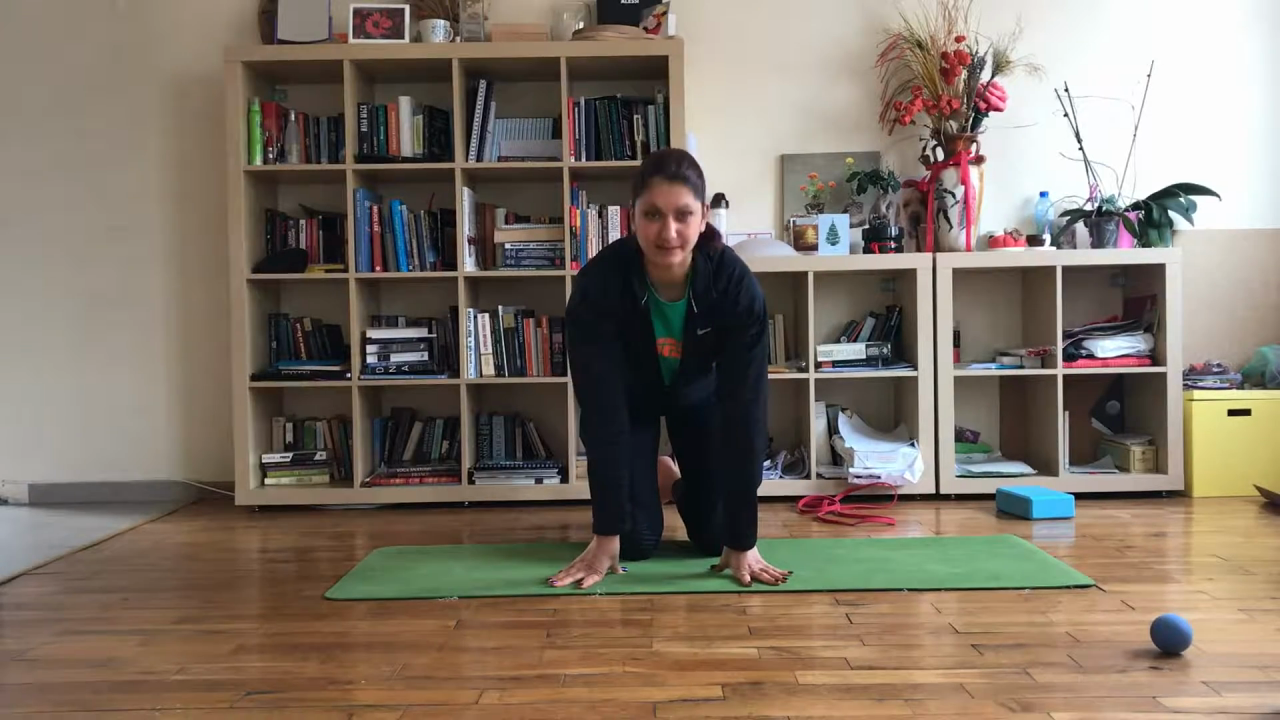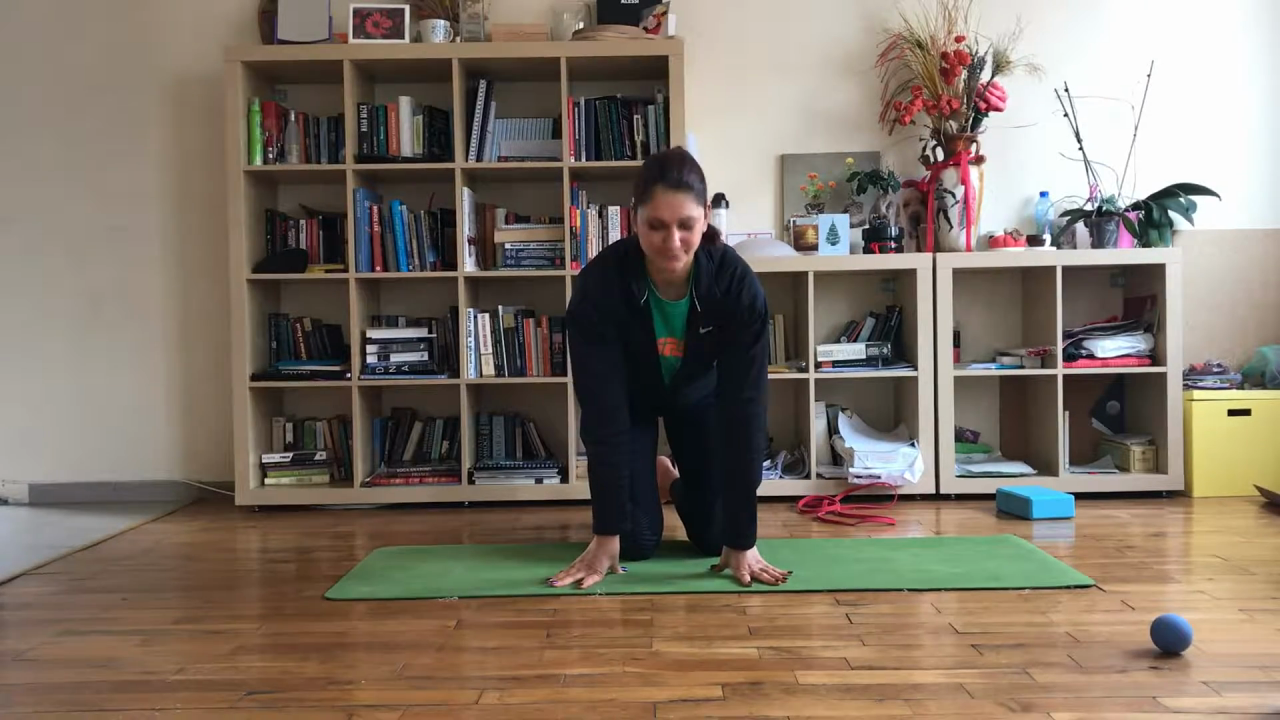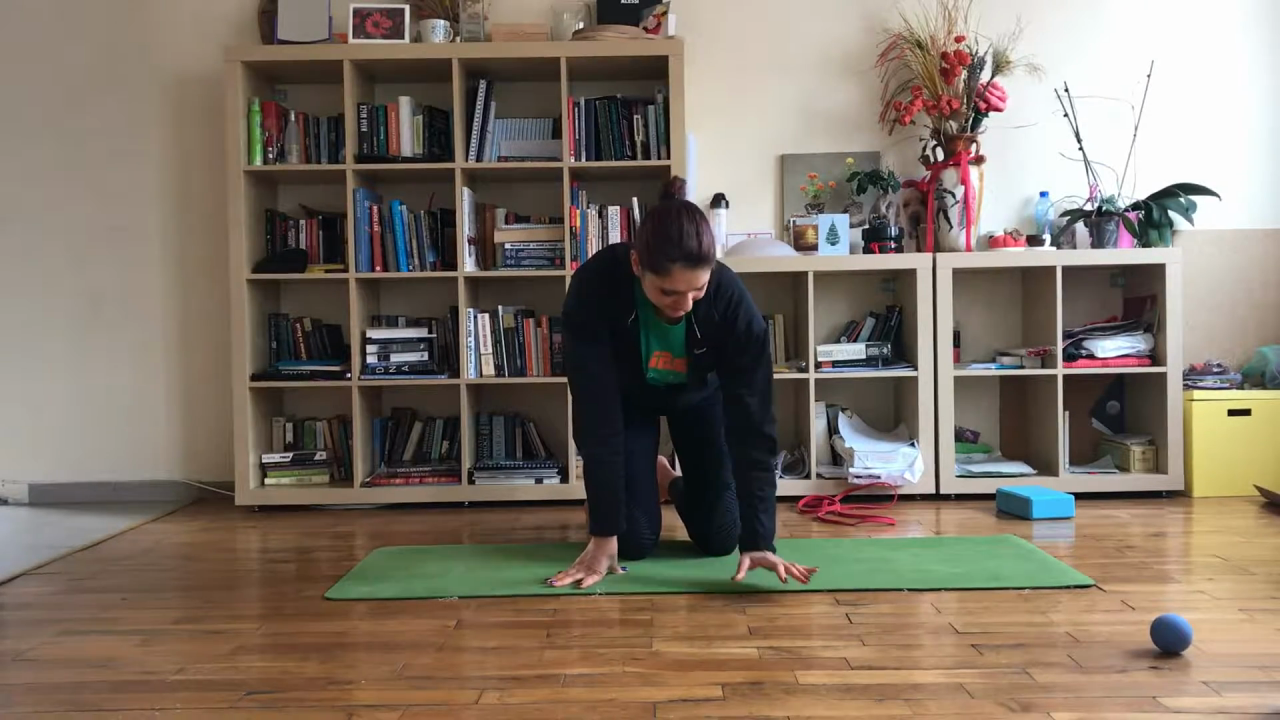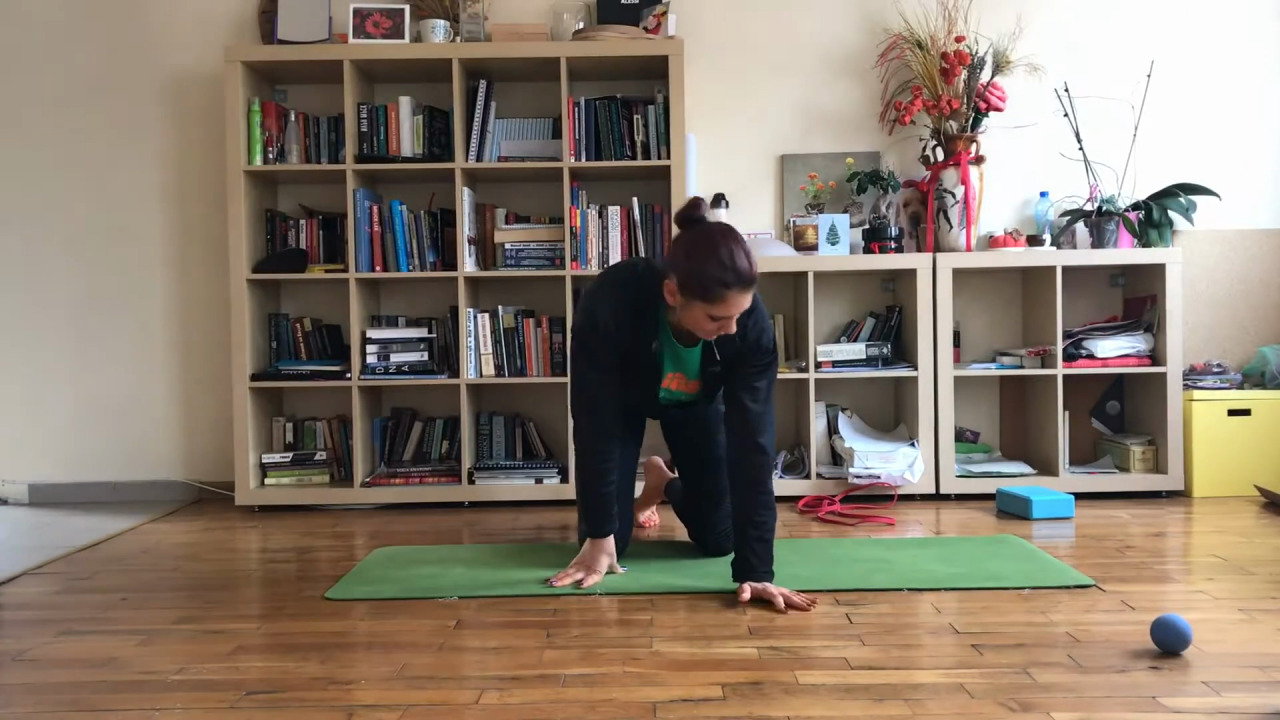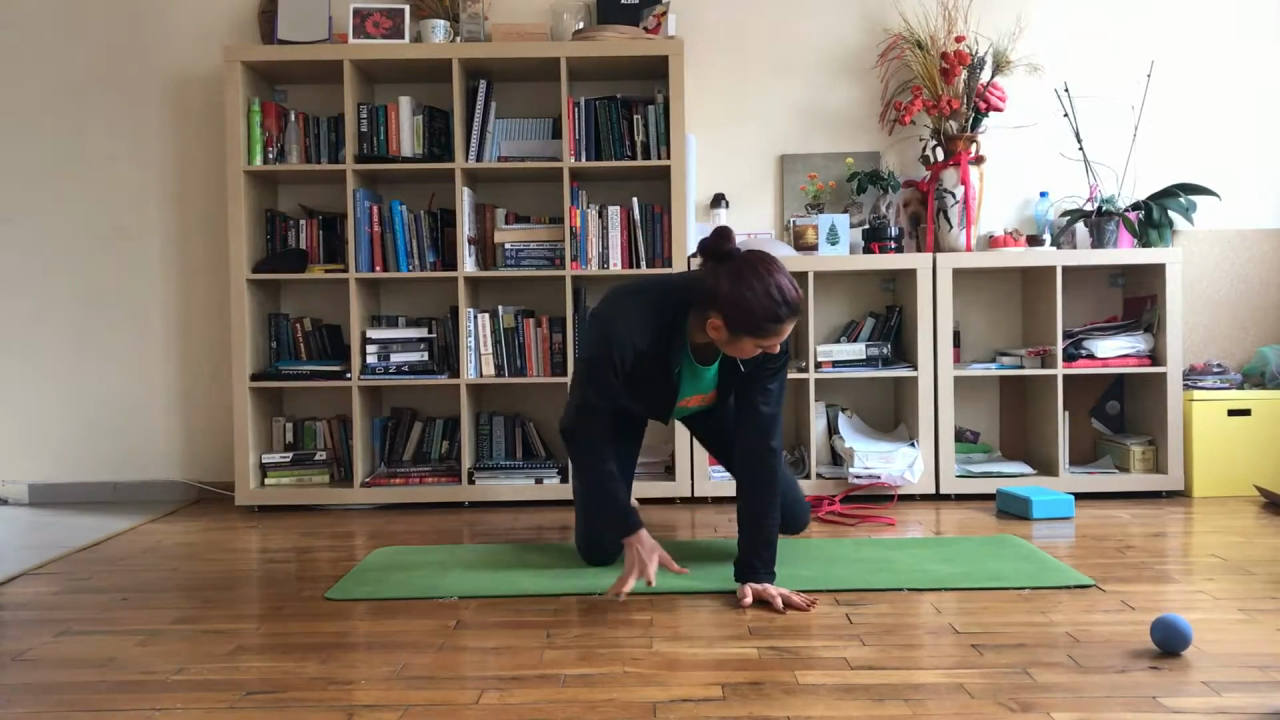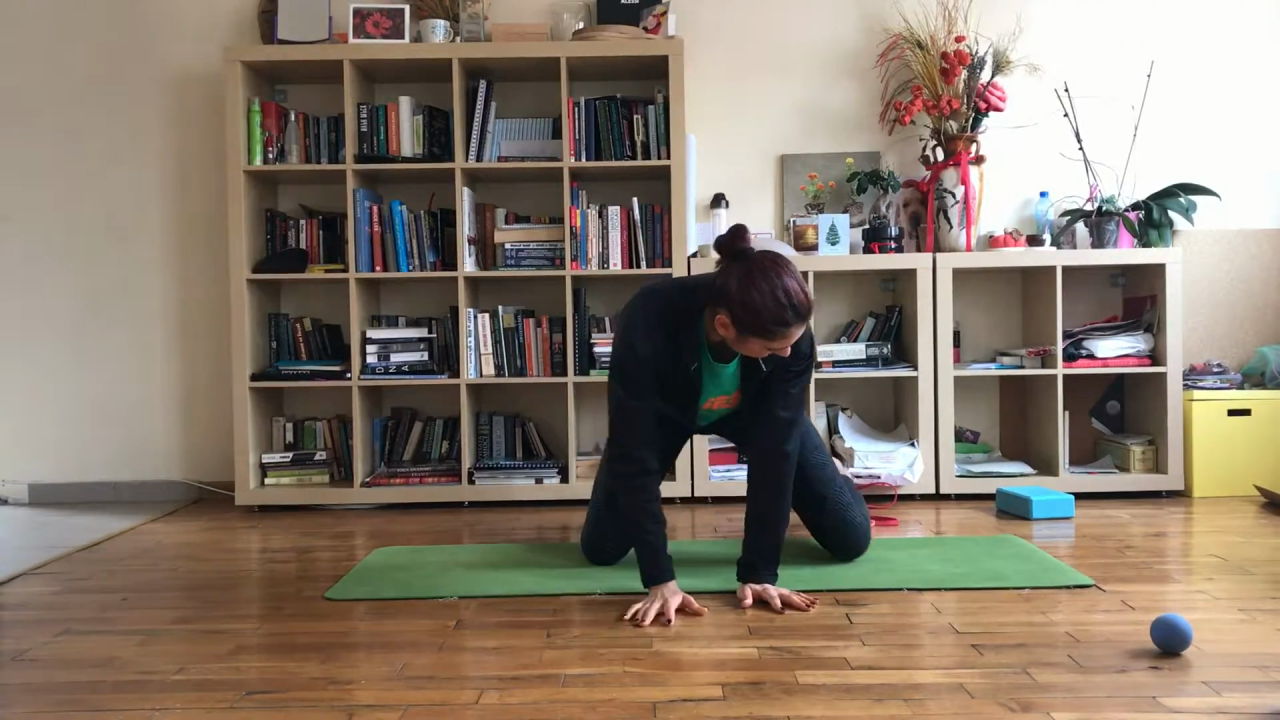
dt=0.5s
person 1, frame 1
left shoulder: (734, 283)
right shoulder: (599, 282)
left elbow: (744, 407)
right elbow: (602, 409)
left wrist: (741, 540)
right wrist: (605, 534)
left hip: (699, 394)
right hip: (631, 397)
left knee: (714, 536)
right knee: (637, 541)
left ankle: (679, 483)
right ankle: (654, 479)
person 1, frame 2
left shoulder: (736, 282)
right shoulder: (600, 282)
left elbow: (744, 407)
right elbow: (602, 411)
left wrist: (741, 539)
right wrist: (605, 534)
left hip: (700, 394)
right hip: (629, 396)
left knee: (715, 537)
right knee: (636, 541)
left ankle: (676, 483)
right ankle: (650, 482)
person 1, frame 3
left shoulder: (732, 301)
right shoulder: (594, 288)
left elbow: (751, 422)
right elbow: (596, 415)
left wrist: (758, 539)
right wrist: (603, 535)
left hip: (701, 394)
right hip: (628, 397)
left knee: (719, 537)
right knee: (634, 539)
left ankle: (670, 483)
right ankle: (650, 482)
person 1, frame 4
left shoulder: (749, 322)
right shoulder: (610, 303)
left elbow: (752, 440)
right elbow: (594, 424)
left wrist: (756, 570)
right wrist: (599, 536)
left hip: (696, 402)
right hip: (623, 399)
left knee: (718, 538)
right knee: (609, 540)
left ankle: (667, 485)
person 1, frame 5
left shoulder: (764, 331)
right shoulder: (622, 328)
left elbow: (759, 442)
right elbow: (584, 434)
left wrist: (756, 571)
right wrist: (631, 531)
left hip: (715, 398)
right hip: (625, 402)
left knee: (792, 517)
right knee: (599, 547)
right ankle: (611, 497)
person 1, frame 6
left shoulder: (788, 335)
right shoulder: (647, 326)
left elbow: (775, 446)
right elbow: (632, 454)
left wrist: (758, 571)
right wrist: (660, 579)
left hip: (751, 408)
right hip: (667, 411)
left knee: (850, 537)
right knee: (601, 548)
left ankle: (827, 475)
right ankle: (639, 504)
